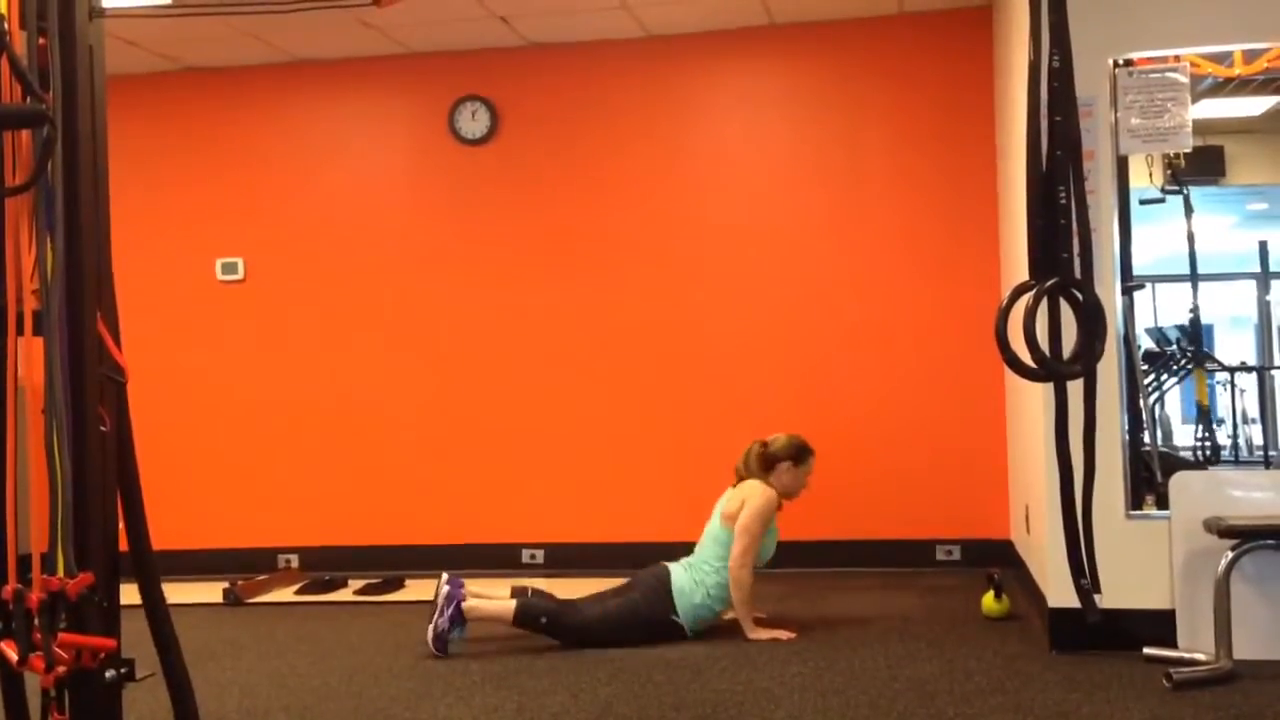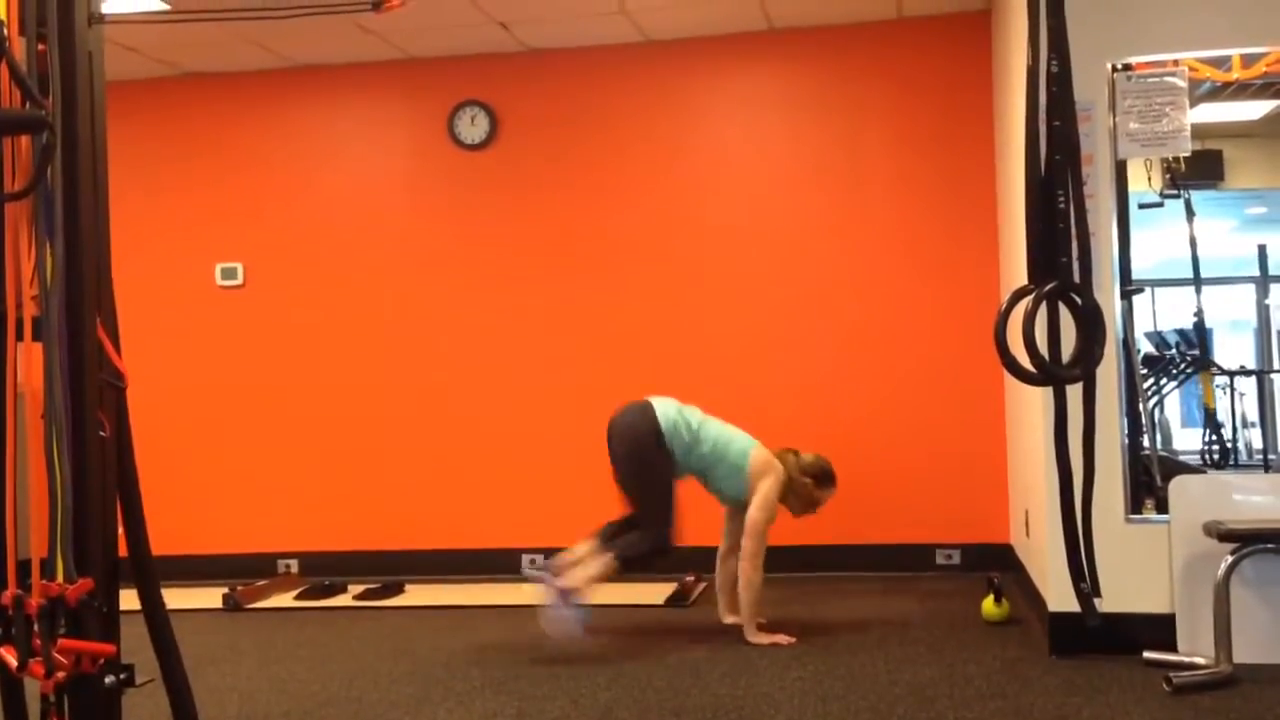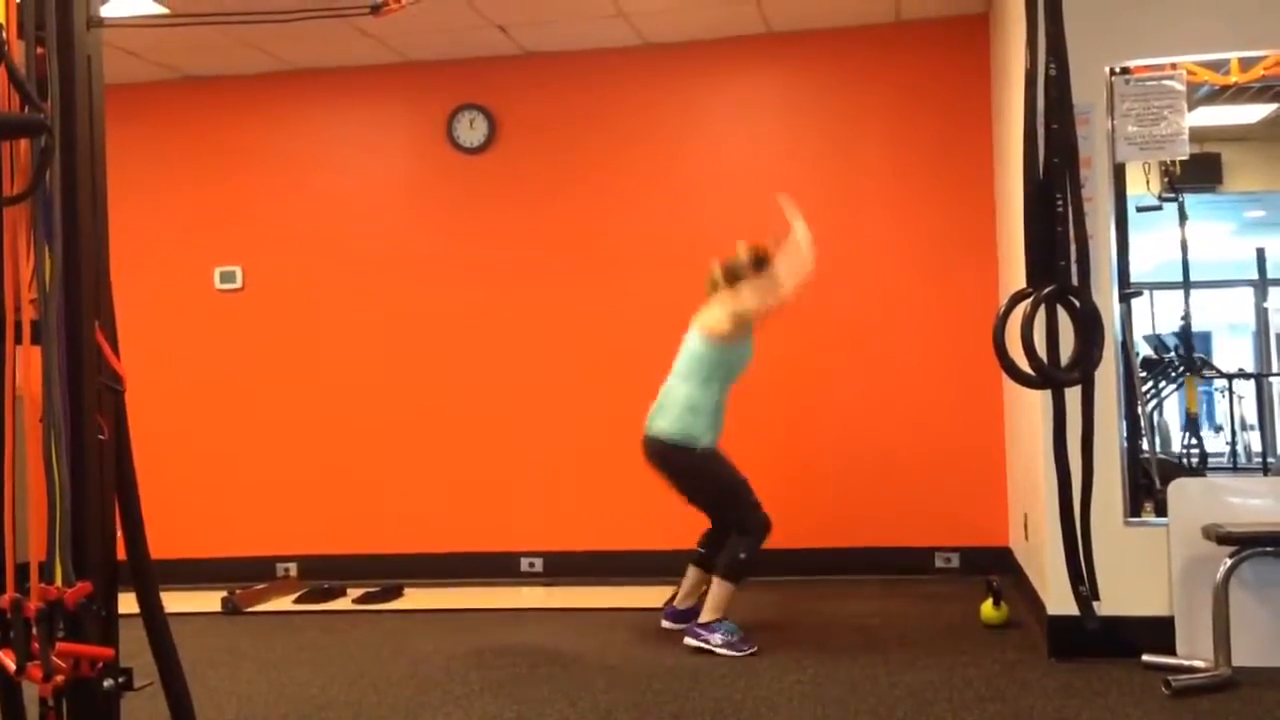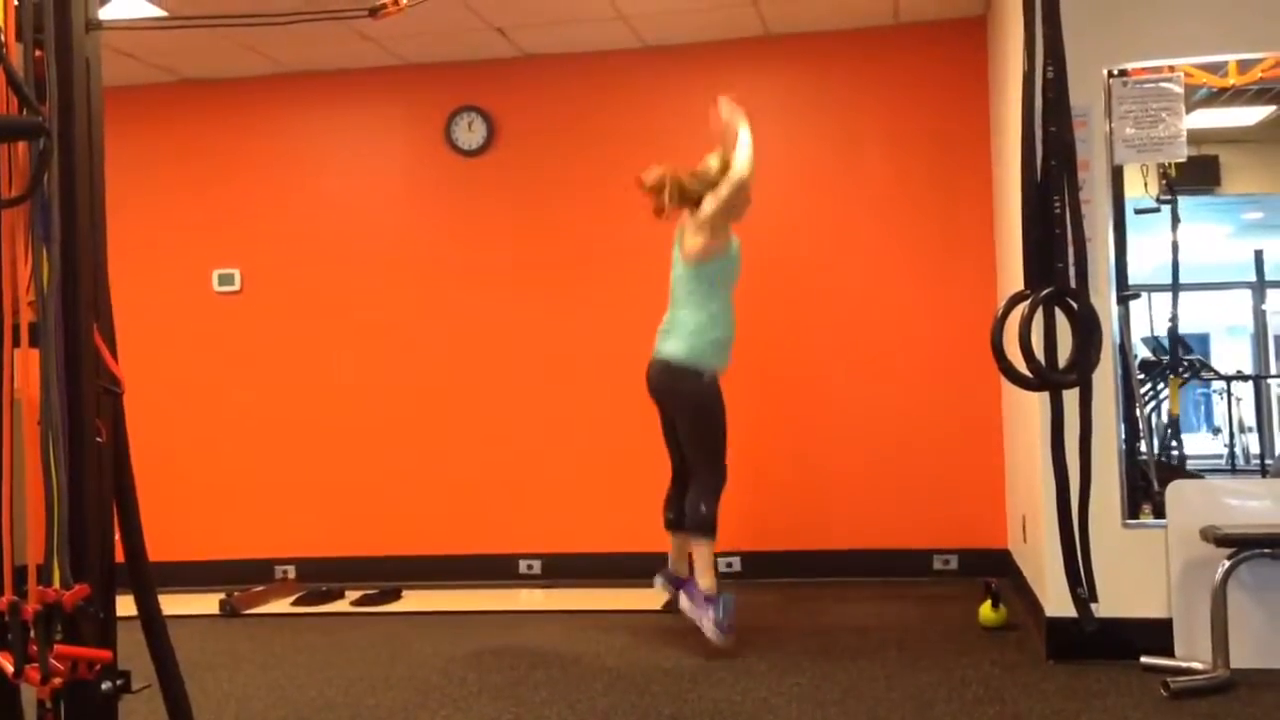
dt=0.5s
person 1, frame 1
left shoulder: (745, 490)
right shoulder: (764, 496)
right elbow: (739, 565)
left wrist: (729, 607)
right wrist: (751, 626)
left hip: (665, 585)
right hip: (669, 606)
left knee: (568, 612)
right knee: (570, 623)
left ankle: (462, 592)
right ankle: (463, 608)
person 1, frame 2
left shoulder: (749, 480)
right shoulder: (773, 481)
left elbow: (729, 548)
right elbow: (750, 560)
left wrist: (727, 611)
right wrist: (752, 630)
left hip: (641, 422)
right hip: (643, 429)
left knee: (647, 520)
right knee: (654, 536)
left ankle: (560, 569)
right ankle: (569, 588)
person 1, frame 3
left shoulder: (722, 311)
right shoulder: (734, 308)
left elbow: (777, 288)
right elbow: (787, 284)
left wrist: (792, 246)
right wrist: (800, 235)
left hip: (671, 439)
right hip: (682, 441)
left knee: (733, 527)
right knee: (752, 526)
left ankle: (681, 608)
right ankle: (708, 624)
person 1, frame 4
left shoulder: (697, 224)
right shoulder: (706, 221)
left elbow: (734, 190)
right elbow: (742, 175)
left wrist: (726, 139)
right wrist: (740, 128)
left hip: (671, 366)
right hip: (688, 370)
left knee: (689, 473)
right knee: (707, 475)
left ankle: (680, 575)
right ankle: (702, 591)
